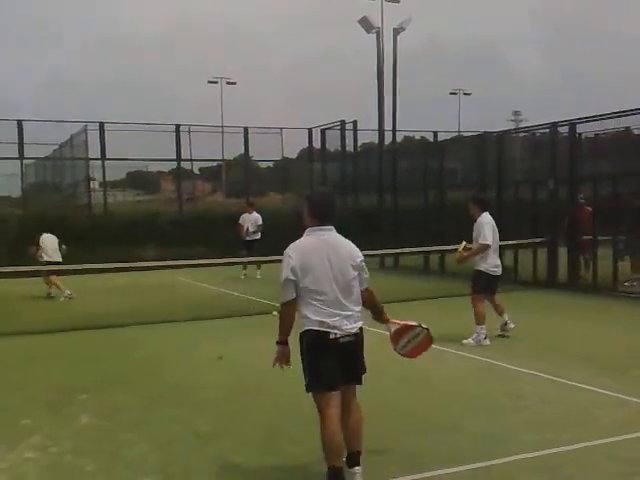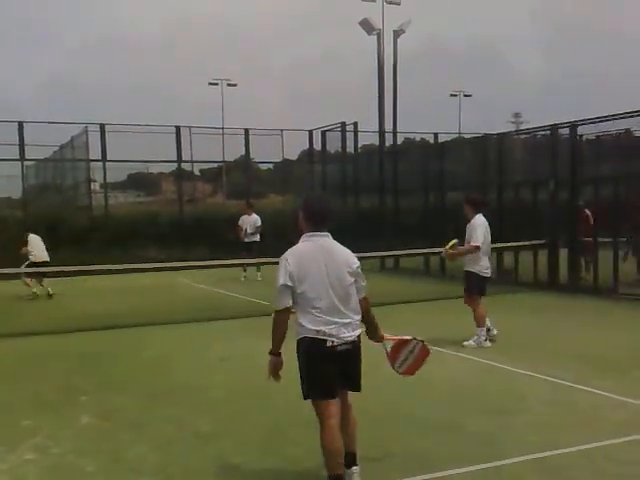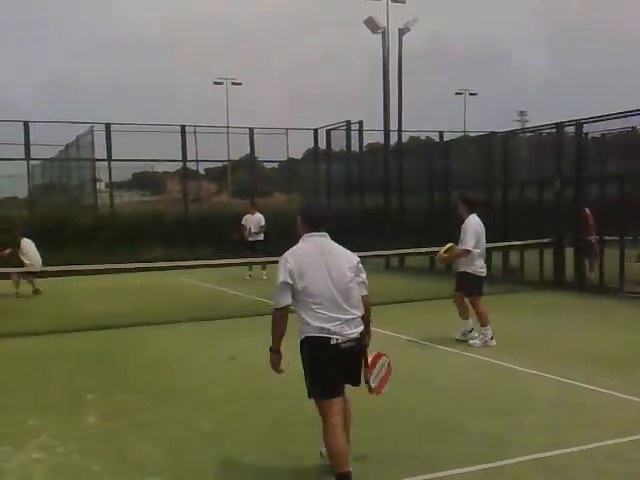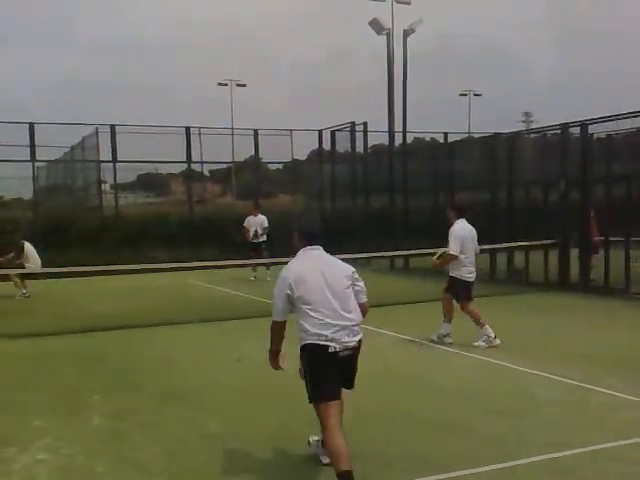
dt=0.2s
person 1, frame 1
left shoulder: (295, 251)
right shoulder: (350, 248)
left elbow: (288, 304)
right elbow: (365, 293)
left wrist: (282, 342)
right wrist: (381, 315)
left hip: (318, 336)
right hip: (351, 333)
left knee: (329, 411)
right knee: (349, 402)
person 1, frame 2
left shoulder: (291, 258)
right shoulder: (347, 255)
left elbow: (282, 311)
right elbow: (363, 303)
left wrist: (275, 353)
right wrist: (375, 330)
left hip: (316, 343)
right hip: (349, 340)
left knee: (328, 417)
right knee: (343, 405)
person 1, frame 3
left shoulder: (291, 258)
right shoulder: (348, 255)
left elbow: (281, 309)
right elbow: (365, 302)
left wrist: (275, 349)
right wrist: (365, 334)
left hip: (319, 340)
right hip: (352, 337)
left knee: (331, 414)
right knee: (339, 397)
right ankle: (340, 453)
person 1, frame 4
left shoulder: (291, 271)
right shoulder: (342, 266)
left elbow: (279, 321)
right elbow: (363, 306)
left wrist: (274, 352)
left hip: (319, 347)
right hip: (351, 344)
left knee: (329, 416)
right knee: (334, 396)
right ankle: (325, 446)
person 2, frame 1
left shoulder: (484, 221)
right shoulder: (483, 220)
left elbow: (485, 245)
left wrist: (467, 256)
right wrist: (470, 250)
left hip: (486, 268)
right hip: (489, 267)
left knee: (477, 299)
right knee: (491, 297)
left ankle: (481, 336)
right ankle: (506, 323)
person 2, frame 2
left shoulder: (478, 222)
right shoulder: (476, 222)
left elbow: (475, 247)
left wrist: (455, 253)
right wrist: (460, 249)
left hip: (477, 270)
right hip: (473, 269)
left knee: (475, 302)
right knee: (470, 300)
left ankle: (482, 338)
right ankle: (489, 329)
person 2, frame 3
left shoulder: (470, 224)
right shoulder: (475, 222)
left elbow: (465, 250)
left wrist: (448, 257)
right wrist: (455, 251)
left hip: (472, 270)
right hip: (467, 269)
left knee: (476, 302)
right knee: (457, 297)
left ankle: (488, 336)
right ankle: (468, 330)
person 2, frame 4
left shoulder: (455, 229)
right shoulder: (470, 228)
left elbow: (452, 255)
right elbow: (475, 250)
left wrist: (439, 263)
left hip: (460, 274)
right hip: (466, 272)
left knee: (466, 306)
right knee: (446, 299)
left ankle: (490, 336)
right ankle: (445, 333)
